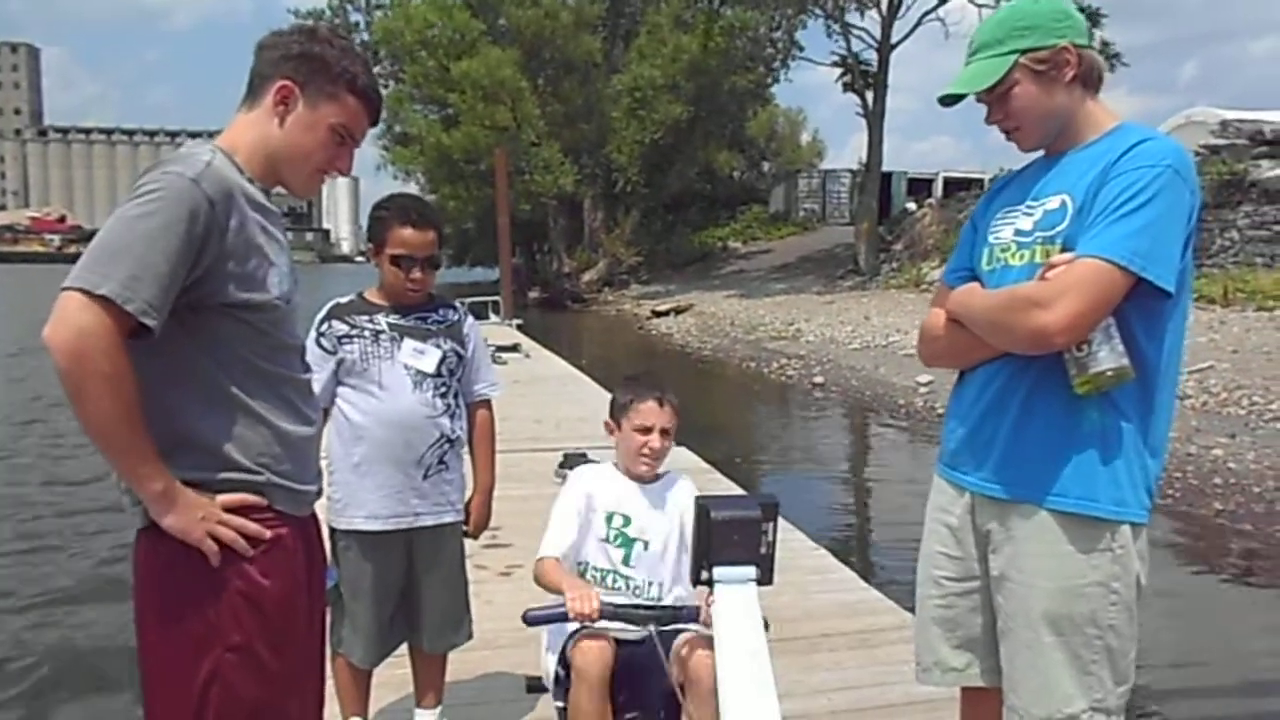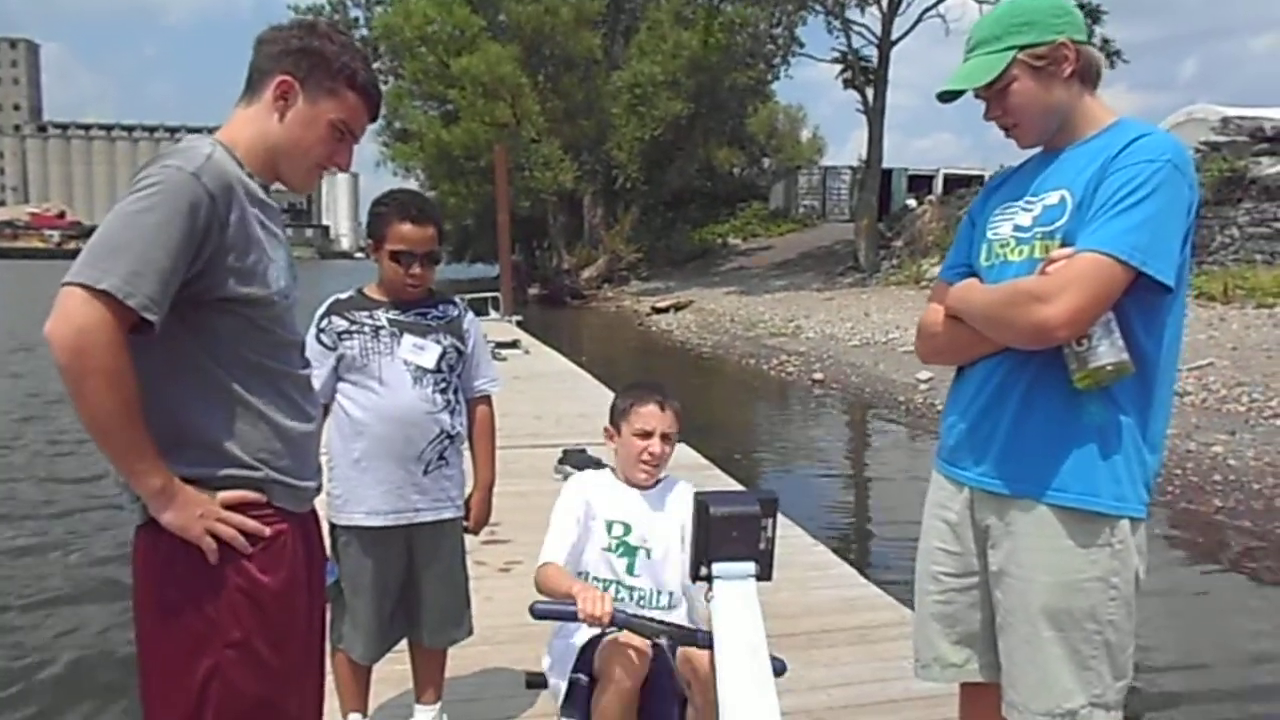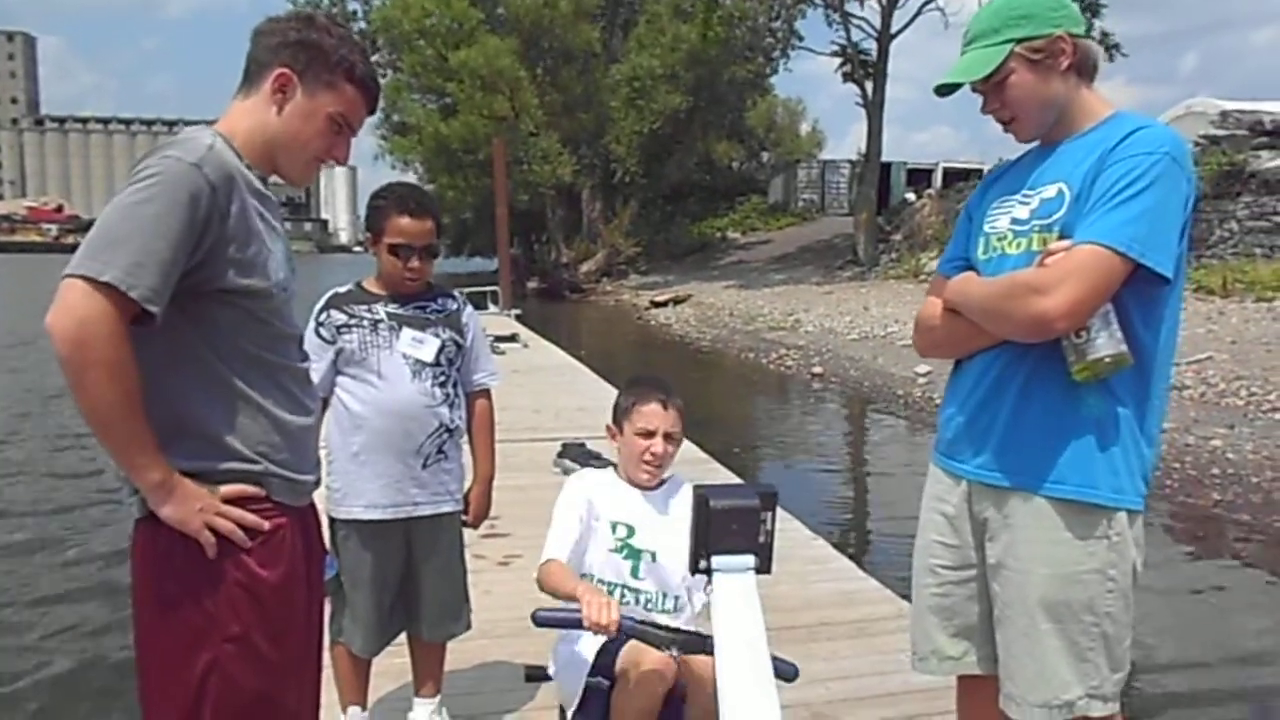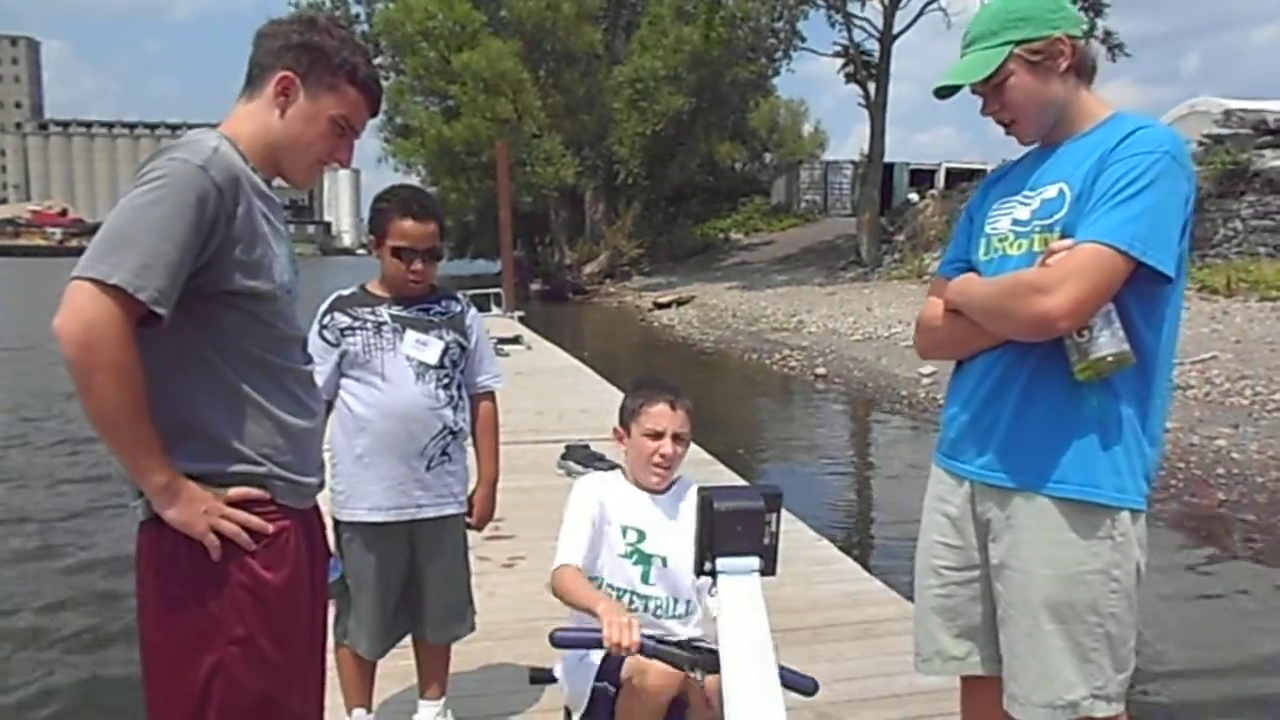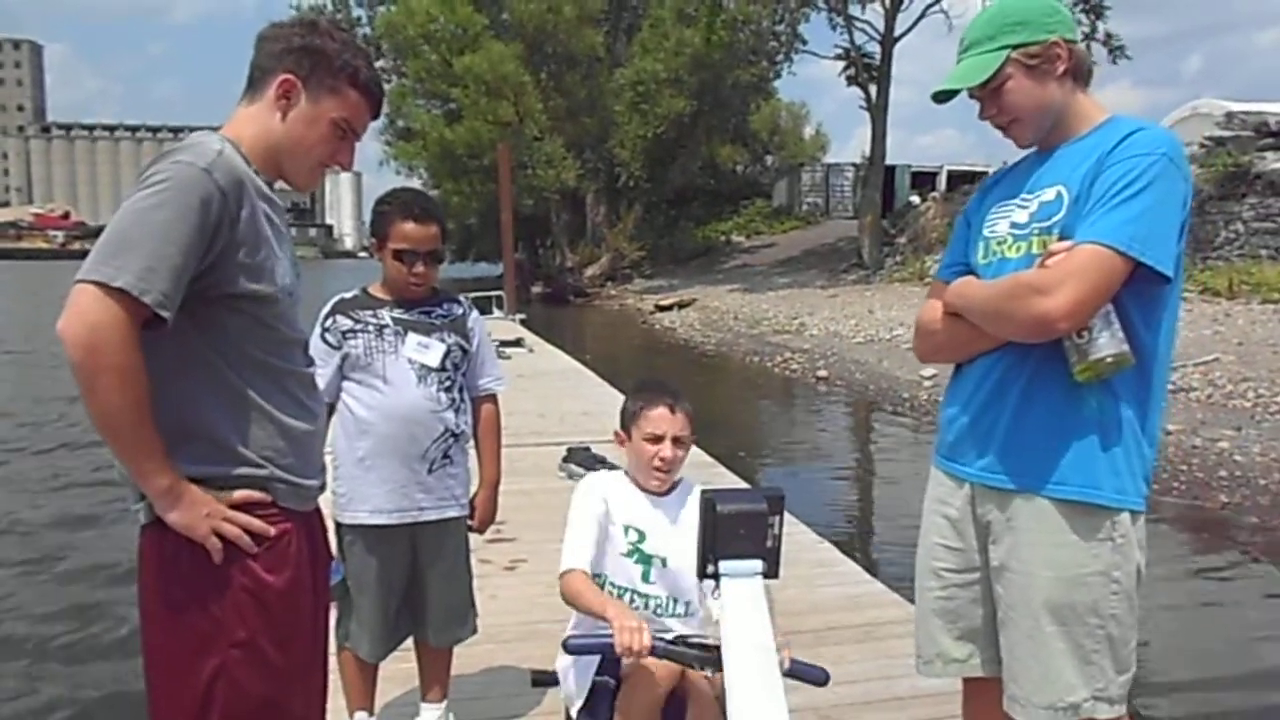
dt=0.1s
person 1, frame 1
left shoulder: (1149, 165)
right shoulder: (1005, 194)
left elbow: (1055, 319)
right elbow: (934, 342)
left wrist: (971, 302)
right wrist: (1022, 313)
left hip: (1071, 493)
right hip: (965, 478)
person 1, frame 2
left shoulder: (1147, 160)
right shoulder: (1002, 190)
left elbow: (1056, 311)
right elbow: (932, 337)
left wrist: (969, 297)
right wrist: (1019, 308)
left hip: (1071, 489)
right hip: (964, 473)
person 1, frame 3
left shoulder: (1145, 153)
right shoulder: (1000, 183)
left elbow: (1055, 305)
right elbow: (929, 331)
left wrist: (965, 290)
right wrist: (1019, 303)
left hip: (1067, 480)
right hip: (960, 465)
person 1, frame 4
left shoulder: (1145, 152)
right shoulder: (1000, 185)
left elbow: (1057, 304)
right elbow: (931, 333)
left wrist: (966, 290)
right wrist: (1019, 300)
left hip: (1070, 481)
right hip: (963, 466)
person 1, frame 5
left shoulder: (1142, 154)
right shoulder: (997, 190)
left elbow: (1056, 306)
right elbow: (929, 336)
left wrist: (967, 294)
right wrist: (1019, 304)
left hip: (1070, 482)
right hip: (962, 468)
person 2, frame 1
left shoulder: (253, 206)
right shoulder: (195, 185)
right elbow: (76, 333)
left wrist: (290, 513)
right wrist: (162, 495)
left hip: (279, 531)
right hip: (228, 543)
person 2, frame 2
left shoulder: (251, 199)
right shoulder: (195, 178)
right elbow: (78, 327)
left wrist: (286, 513)
right wrist: (161, 491)
left hip: (279, 526)
right hip: (228, 538)
person 2, frame 3
left shoulder: (248, 191)
right shoulder: (195, 170)
right elbow: (77, 320)
left wrist: (292, 505)
right wrist: (161, 484)
left hip: (277, 519)
right hip: (226, 532)
person 2, frame 4
left shoulder: (251, 193)
right shoulder: (200, 172)
right elbow: (86, 323)
left wrist: (293, 517)
right wrist: (166, 488)
left hip: (281, 522)
right hip: (231, 535)
person 2, frame 5
left shoulder: (254, 195)
right shoulder: (202, 175)
right elbow: (89, 326)
left wrist: (296, 514)
right wrist: (168, 491)
left hip: (282, 526)
right hip: (231, 538)
person 3, frame 1
left shoulder: (456, 323)
right shoulder: (339, 322)
left elbow: (479, 408)
left wrist: (483, 490)
left hip: (437, 505)
right hip: (361, 509)
left knee: (433, 623)
right knee: (355, 628)
person 3, frame 2
left shoulder: (456, 319)
right shoulder: (338, 317)
left elbow: (479, 404)
left wrist: (484, 485)
left hip: (437, 501)
right hip: (361, 504)
left knee: (433, 617)
right knee: (355, 623)
person 3, frame 3
left shoulder: (455, 312)
right shoulder: (338, 311)
left elbow: (478, 397)
left wrist: (483, 479)
left hip: (436, 494)
right hip: (360, 497)
left knee: (432, 611)
right knee: (355, 616)
person 3, frame 4
left shoulder: (458, 314)
right shoulder: (341, 314)
left elbow: (482, 399)
left wrist: (487, 481)
left hip: (440, 496)
right hip: (364, 499)
left knee: (436, 613)
right knee: (359, 617)
person 3, frame 5
left shoulder: (460, 318)
right shoulder: (343, 317)
left elbow: (484, 403)
left wrist: (489, 484)
left hip: (442, 499)
right hip: (366, 502)
left knee: (438, 617)
right knee: (361, 621)
person 4, frame 1
left shoulder: (683, 493)
right shoulder: (587, 482)
right elbow: (544, 567)
left wrist: (715, 598)
right wrist: (572, 585)
left hip: (661, 633)
right hip: (590, 631)
left knee: (704, 653)
right knee: (595, 654)
person 4, frame 2
left shoulder: (684, 499)
right shoulder: (585, 489)
right elbow: (545, 573)
right wrist: (580, 589)
right hip: (593, 639)
left knee: (708, 661)
right knee: (629, 655)
person 4, frame 3
left shoulder: (689, 501)
right shoulder: (587, 489)
right elbow: (548, 571)
right wrist: (588, 594)
right hip: (598, 649)
left knee: (704, 669)
right knee: (653, 663)
person 4, frame 4
left shoulder: (698, 504)
right shoulder: (596, 492)
right elbow: (562, 576)
right wrist: (605, 607)
right hip: (606, 655)
left knee: (709, 684)
right knee: (657, 672)
person 4, frame 5
left shoulder: (701, 505)
right shoulder: (599, 490)
right elbow: (571, 581)
right wrist: (615, 612)
right hip: (605, 653)
left knee: (706, 678)
right knee: (656, 665)
